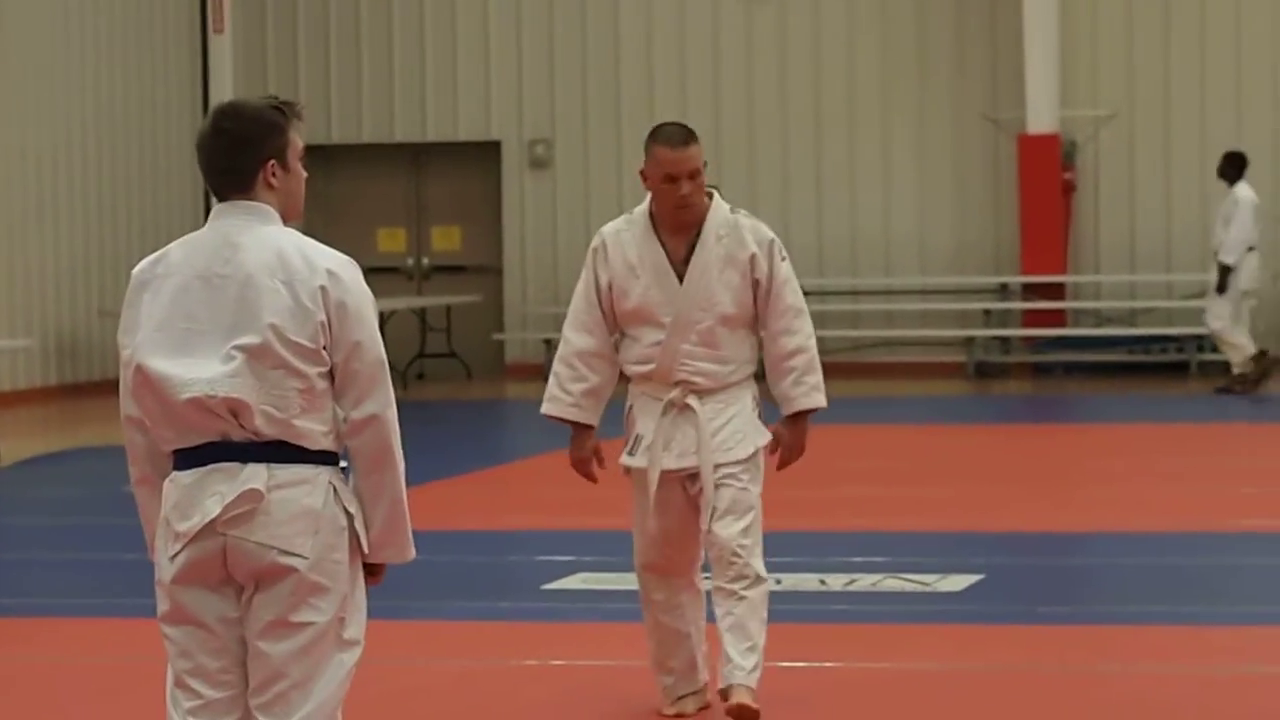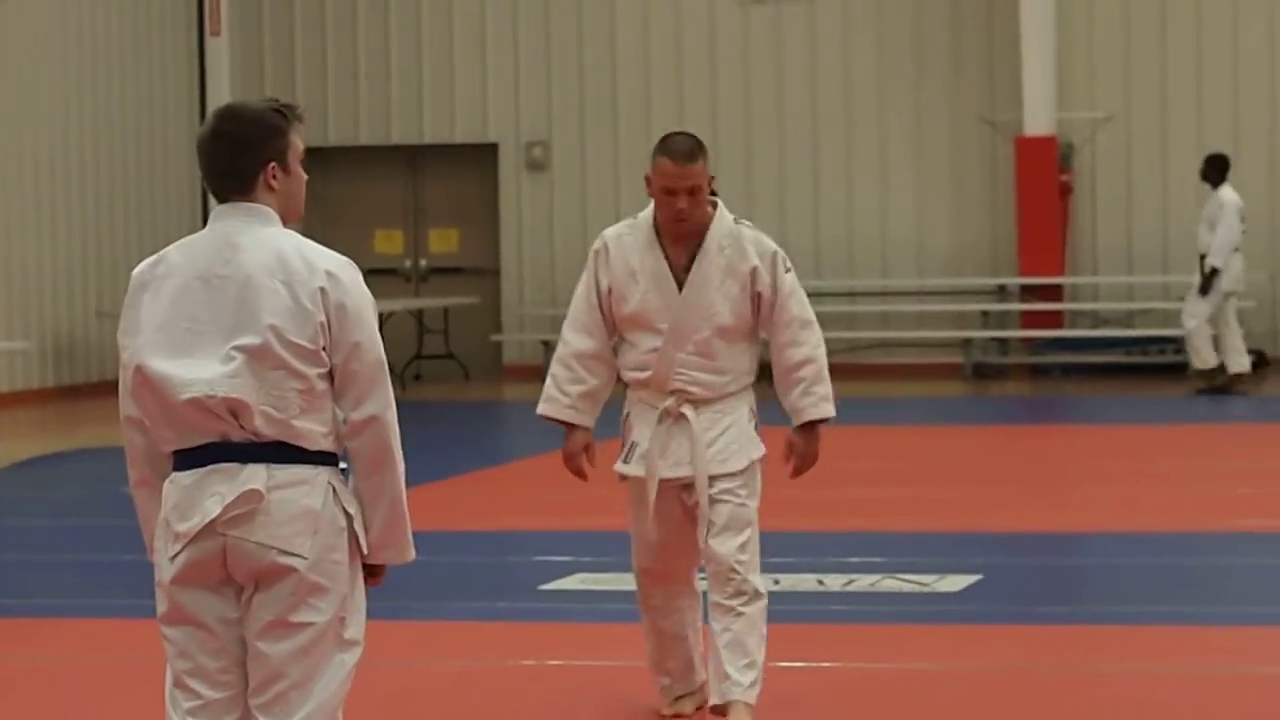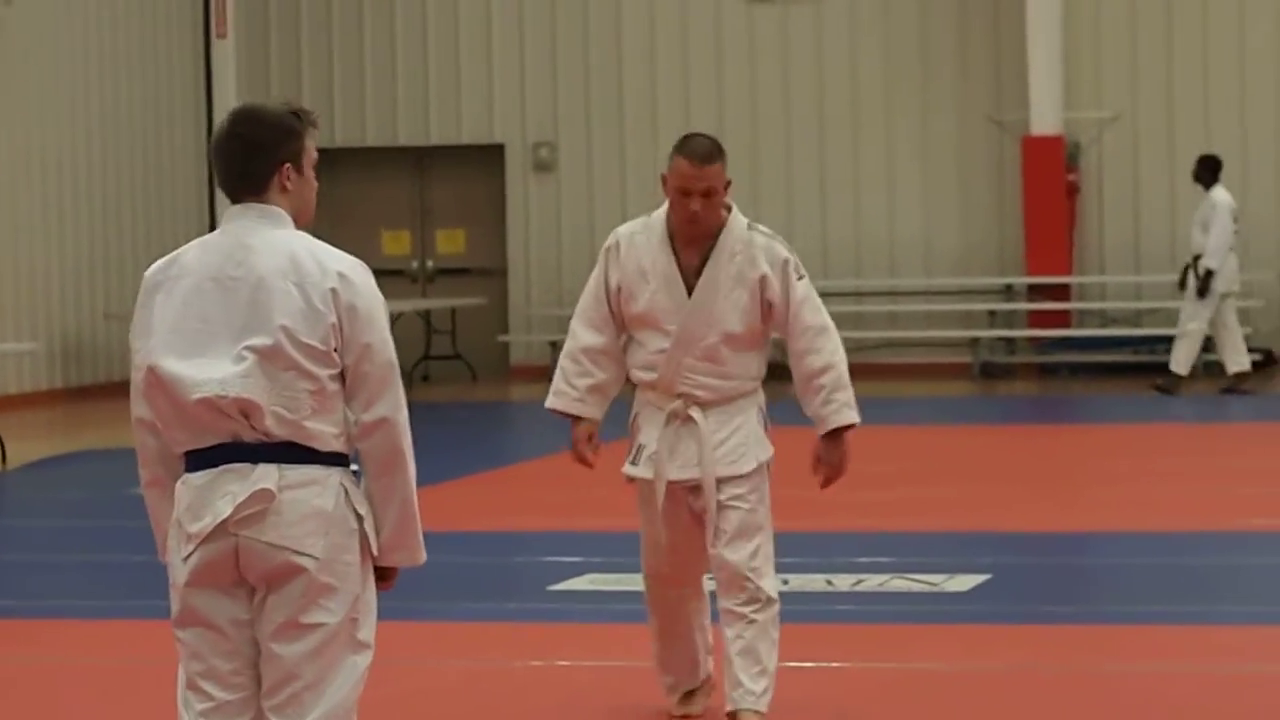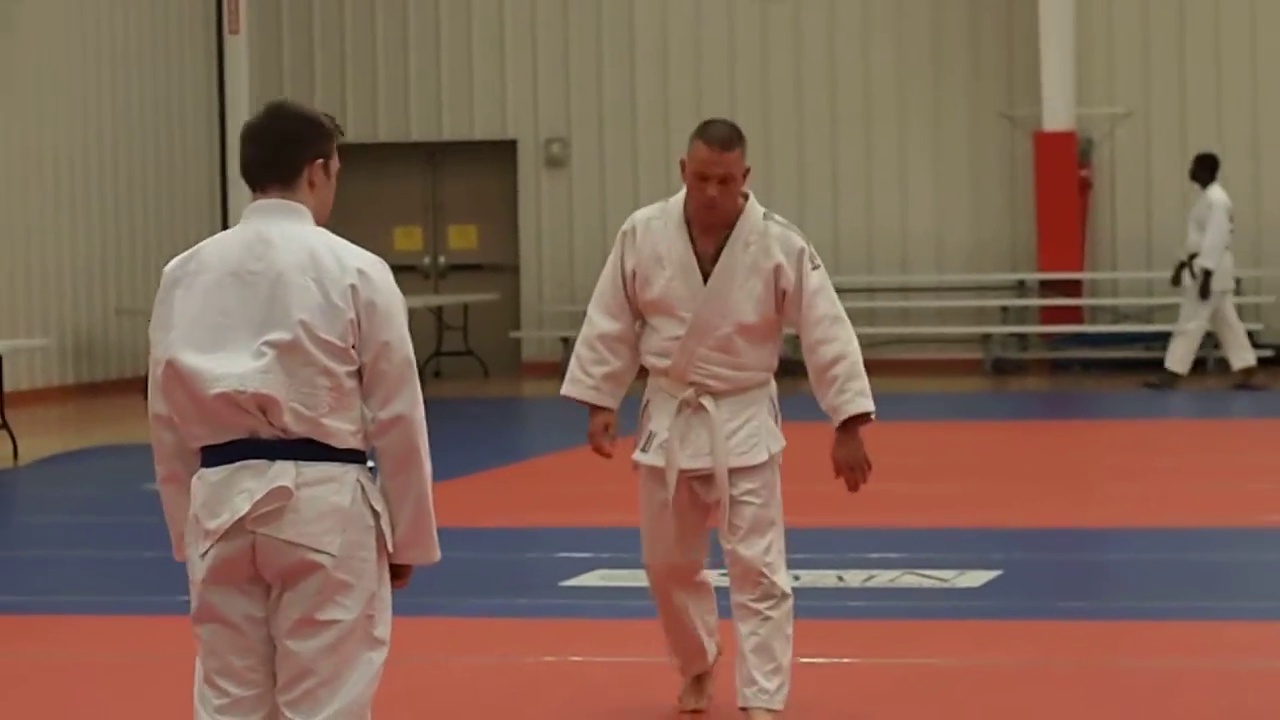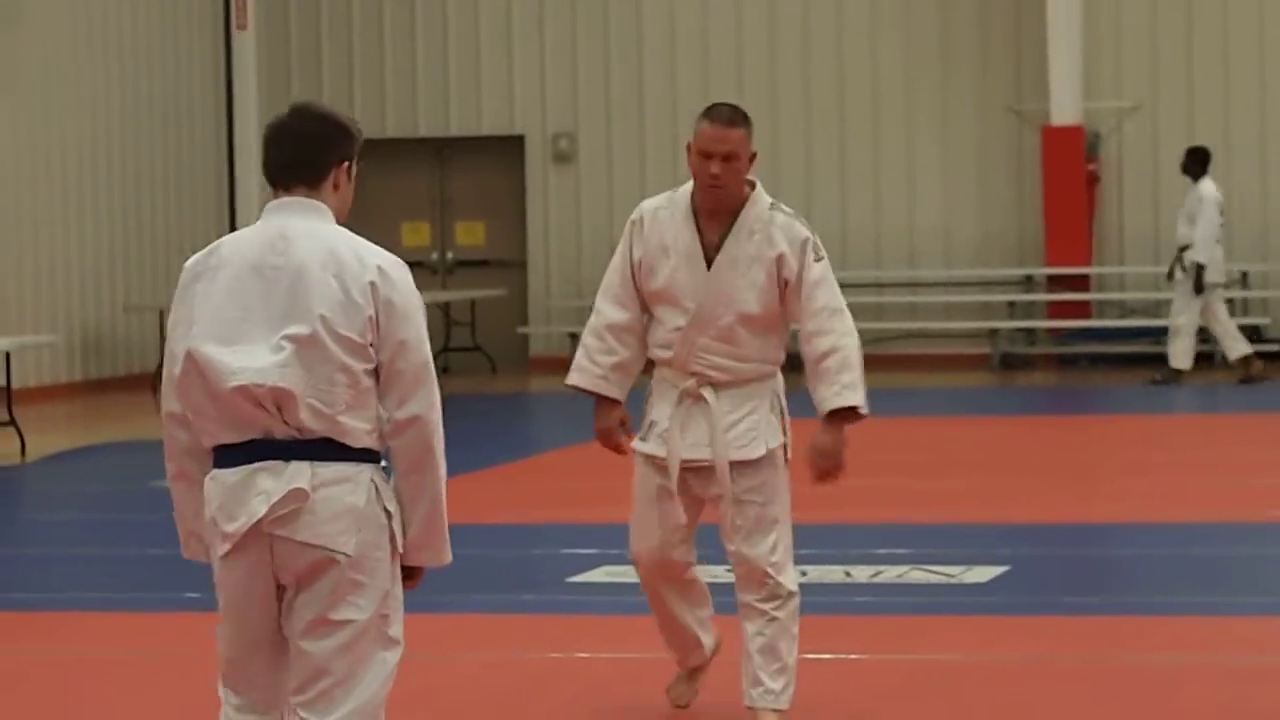
dt=0.1s
person 1, frame 1
left shoulder: (153, 276)
right shoulder: (323, 271)
left elbow: (139, 421)
right elbow: (368, 416)
left wrist: (162, 530)
right wrist: (382, 536)
left hip: (194, 510)
right hip: (295, 508)
person 1, frame 2
left shoulder: (153, 277)
right shoulder: (323, 272)
left elbow: (138, 423)
right elbow: (368, 417)
left wrist: (160, 532)
right wrist: (381, 538)
left hip: (193, 510)
right hip: (294, 509)
person 1, frame 3
left shoulder: (166, 277)
right shoulder: (335, 273)
left elbow: (149, 423)
right elbow: (379, 418)
left wrist: (173, 534)
right wrist: (392, 540)
left hip: (205, 509)
right hip: (307, 508)
person 1, frame 4
left shoulder: (185, 271)
right shoulder: (354, 270)
left elbow: (167, 419)
right elbow: (395, 416)
left wrist: (188, 531)
right wrist: (407, 538)
left hip: (222, 505)
right hip: (323, 505)
person 1, frame 5
left shoulder: (205, 268)
right shoulder: (373, 268)
left elbow: (179, 415)
right elbow: (412, 417)
left wrist: (200, 528)
right wrist: (421, 539)
left hip: (239, 499)
right hip: (337, 501)
person 2, frame 1
left shoulder: (750, 239)
right shoulder: (612, 245)
left elbow: (789, 329)
right elbow: (586, 339)
left wrist: (797, 415)
right wrist: (581, 424)
left hip: (728, 420)
right hip: (654, 421)
left knee: (735, 556)
right knee: (662, 567)
person 2, frame 2
left shoulder: (753, 251)
right shoulder: (613, 249)
left elbow: (797, 339)
right elbow: (585, 342)
left wrist: (808, 423)
right wrist: (576, 423)
left hip: (724, 430)
right hip: (651, 428)
left knee: (733, 567)
right knee: (659, 572)
person 2, frame 3
left shoulder: (766, 255)
right shoulder: (625, 248)
left elbow: (814, 342)
right elbow: (594, 336)
left wrist: (833, 431)
right wrist: (582, 415)
left hip: (732, 433)
right hip: (658, 431)
left knee: (743, 573)
right knee: (667, 572)
person 2, frame 4
left shoulder: (781, 245)
right shoulder: (641, 234)
left elbow: (828, 334)
right elbow: (609, 324)
left wrist: (849, 425)
right wrist: (599, 405)
left hip: (744, 422)
right hip: (669, 419)
left knee: (757, 567)
right knee: (668, 563)
right ankle: (697, 661)
person 2, frame 5
left shoulder: (788, 235)
right shoulder: (649, 222)
left elbow: (830, 332)
right elbow: (618, 314)
left wrist: (834, 421)
right wrist: (608, 396)
left hip: (748, 415)
right hip: (670, 409)
left knee: (762, 565)
right knee: (656, 551)
right ankle: (694, 649)
person 3, frame 1
left shoulder: (1242, 196)
right shoulder: (1237, 194)
left elbow: (1239, 237)
left wrist: (1225, 270)
right wrist: (1222, 268)
left hip: (1236, 266)
right hip: (1236, 265)
left knee: (1217, 319)
right knee: (1235, 322)
left ankle: (1258, 364)
right ankle: (1241, 377)
person 3, frame 2
left shoulder: (1226, 199)
right shoulder: (1220, 197)
left elbow: (1225, 239)
left wrist: (1209, 273)
right wrist: (1207, 270)
left hip: (1221, 268)
right hip: (1220, 268)
left knee: (1193, 318)
right knee: (1226, 324)
left ankle: (1209, 372)
right ankle: (1236, 376)
person 3, frame 3
left shoulder: (1219, 200)
right shoulder: (1212, 198)
left elbow: (1219, 241)
left wrist: (1206, 275)
right wrist: (1188, 268)
left hip: (1215, 269)
right hip: (1215, 268)
left knee: (1191, 323)
right knee: (1226, 325)
left ankle: (1175, 378)
right ankle: (1240, 377)
person 3, frame 4
left shoulder: (1215, 199)
right shoulder: (1209, 196)
left elbow: (1215, 240)
left wrist: (1205, 276)
right wrist: (1182, 265)
left hip: (1210, 268)
right hip: (1206, 266)
left knee: (1190, 322)
right knee: (1227, 322)
left ankle: (1172, 374)
right ankle: (1248, 373)
person 3, frame 5
left shoulder: (1206, 193)
right shoulder: (1199, 189)
left elbow: (1206, 233)
left wrist: (1198, 270)
right wrist: (1177, 261)
left hip: (1200, 260)
right hip: (1195, 259)
left knee: (1183, 316)
right knee: (1216, 316)
left ankle: (1177, 369)
right ankle: (1249, 364)
